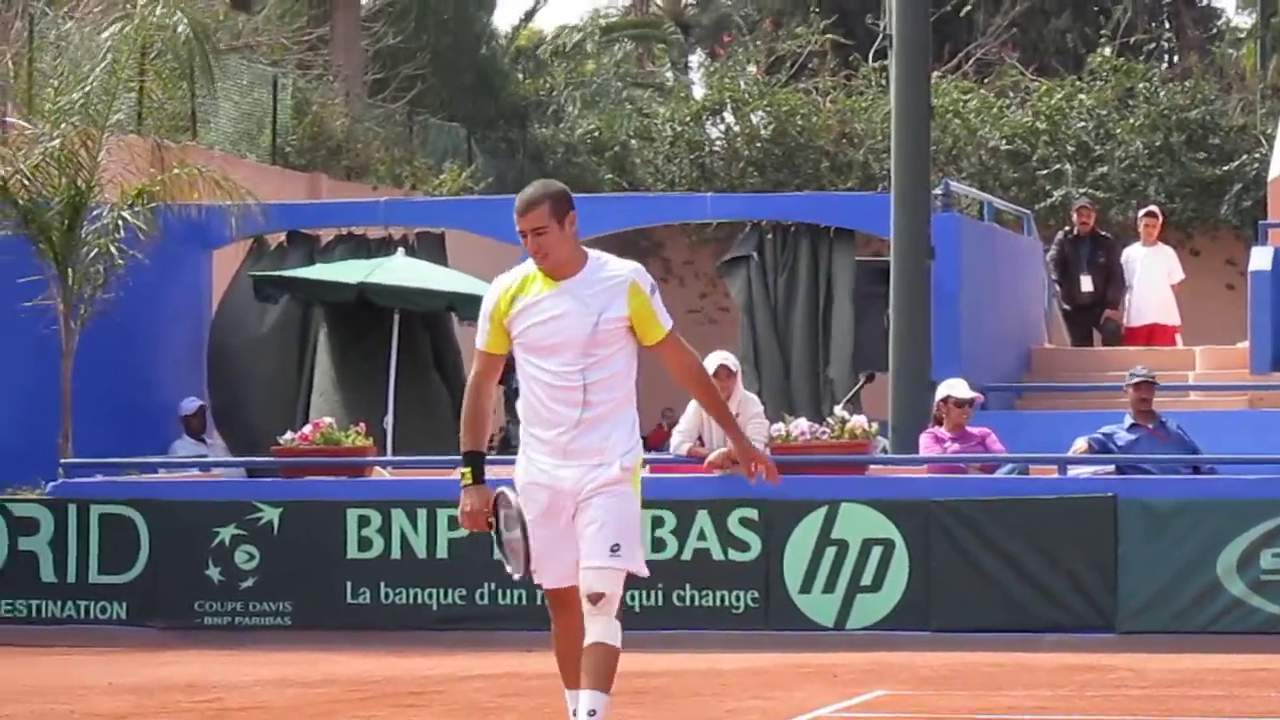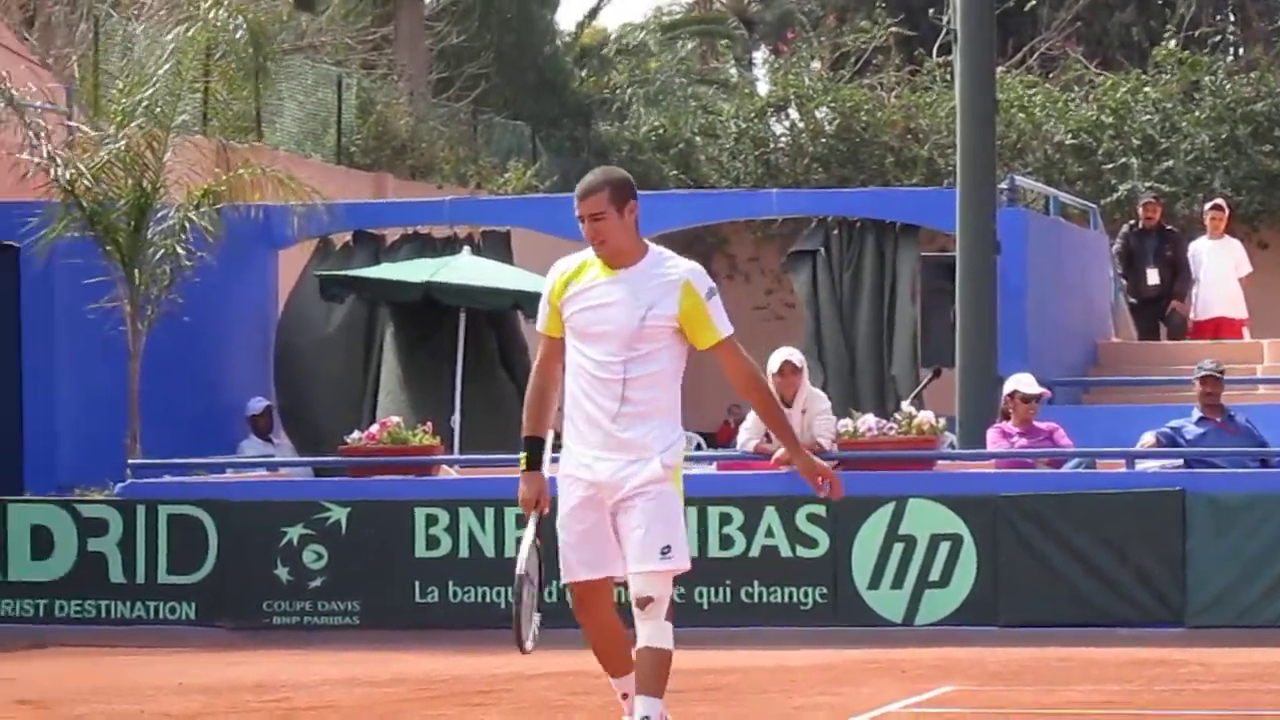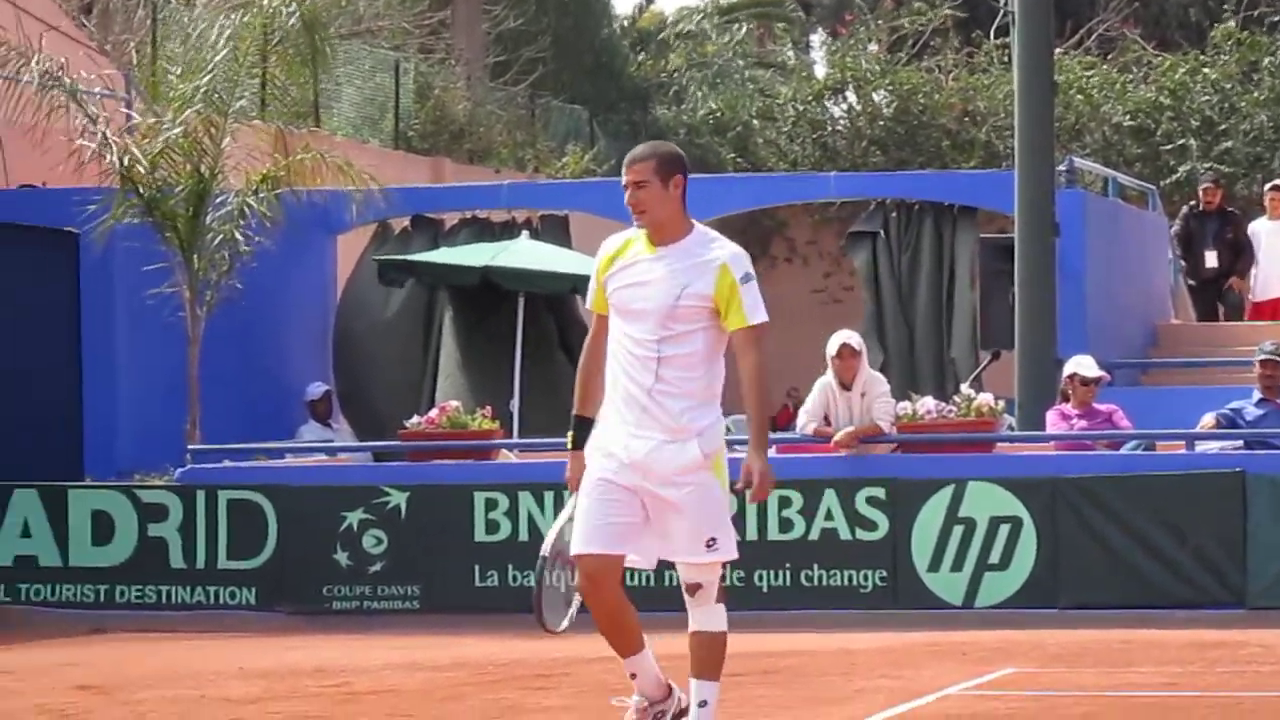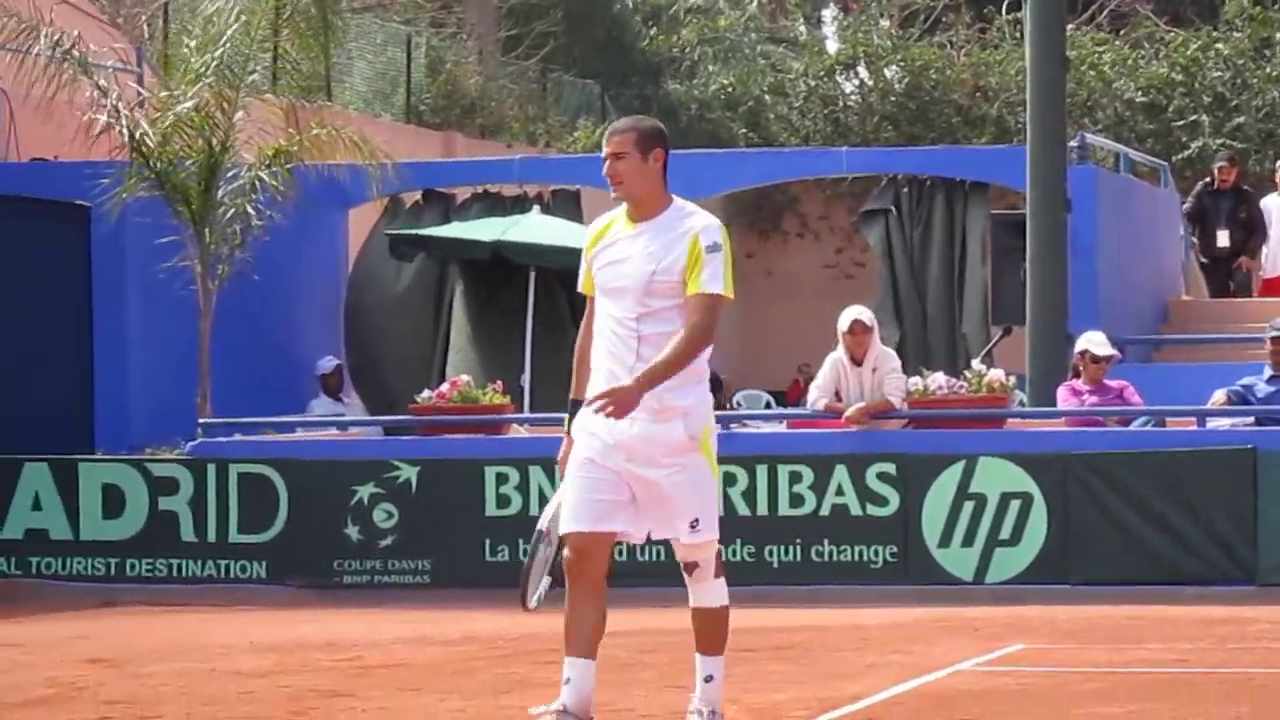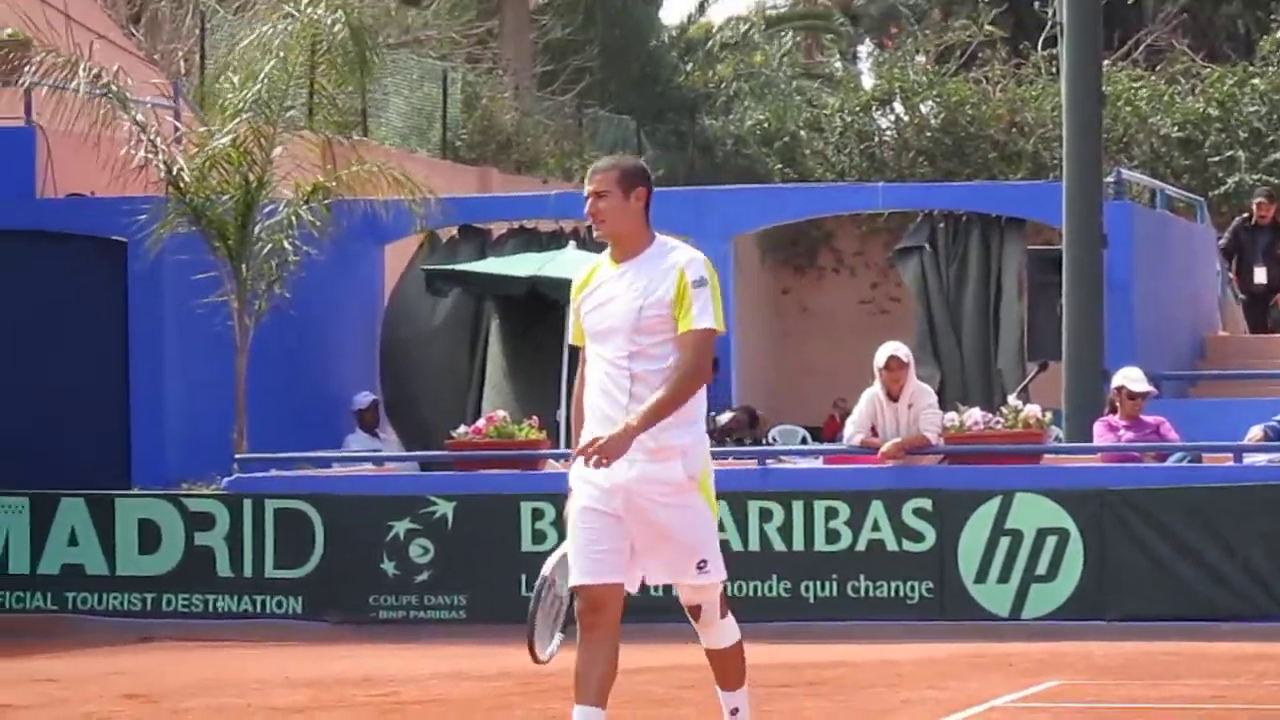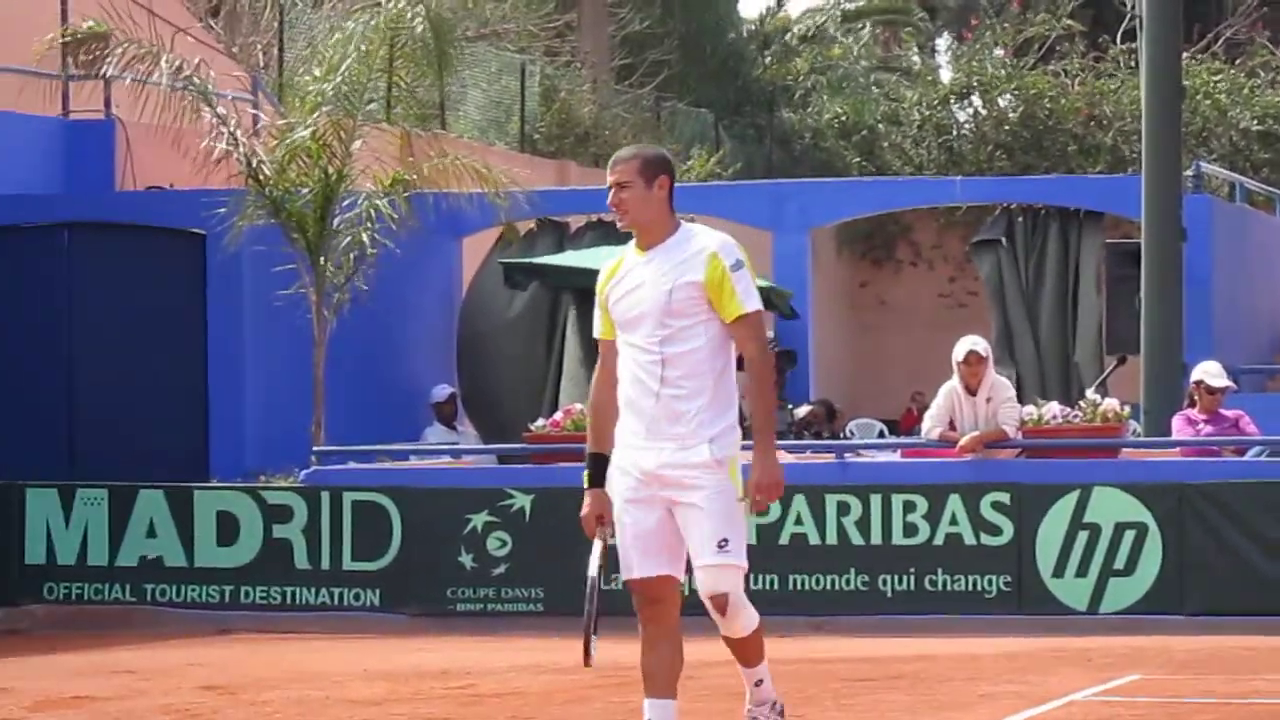
dt=0.2s
person 1, frame 1
left shoulder: (626, 282)
right shoulder: (506, 293)
left elbow: (683, 363)
right elbow: (480, 385)
left wrist: (737, 437)
right wrist: (473, 477)
left hip: (610, 469)
right hip: (541, 473)
left knee: (599, 601)
right knee: (563, 605)
person 1, frame 2
left shoulder: (683, 280)
right shoulder: (565, 278)
left elbow: (739, 370)
right elbow: (545, 372)
left wrist: (796, 449)
right wrist: (530, 465)
left hip: (650, 467)
right hip: (581, 468)
left knee: (650, 602)
right knee: (588, 602)
person 1, frame 3
left shoulder: (725, 261)
right shoulder: (614, 255)
left elbow: (751, 358)
left wrist: (759, 448)
right wrist: (579, 442)
left hip: (688, 451)
right hip: (615, 448)
left knee: (702, 587)
right knee: (595, 577)
person 1, frame 4
left shoulder: (700, 233)
right shoulder: (601, 234)
left elbow: (700, 329)
left wrist: (639, 385)
right wrist: (572, 422)
left hip: (674, 430)
right hip: (601, 430)
left knee: (700, 564)
right knee: (581, 557)
person 1, frame 5
left shoulder: (687, 268)
right shoulder: (588, 280)
left elbow: (696, 367)
left wrist: (630, 431)
right wrist: (575, 478)
left hip: (674, 470)
right hip: (600, 474)
left knee: (705, 606)
right knee: (594, 607)
person 1, frame 6
left shoulder: (715, 254)
right shoulder: (613, 274)
left elbow: (757, 354)
left wrist: (765, 450)
right wrist: (595, 479)
left hip: (703, 457)
right hip: (634, 464)
left knee: (721, 593)
right knee: (653, 601)
